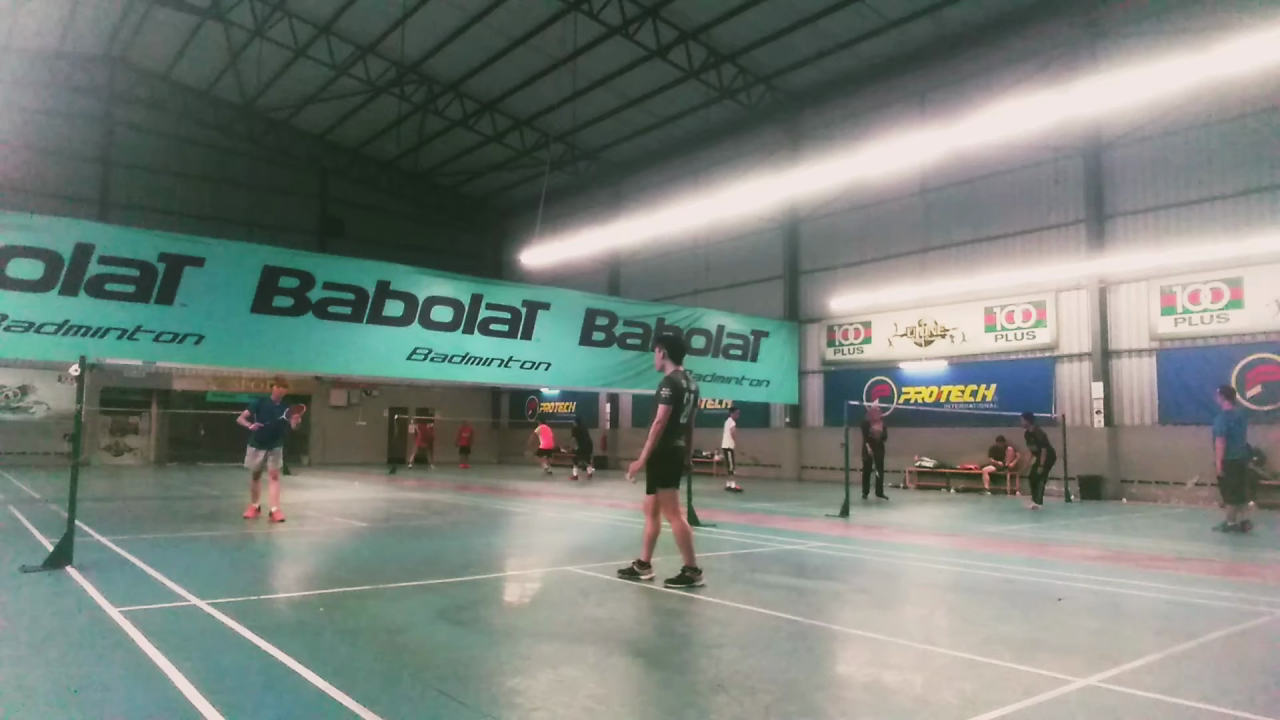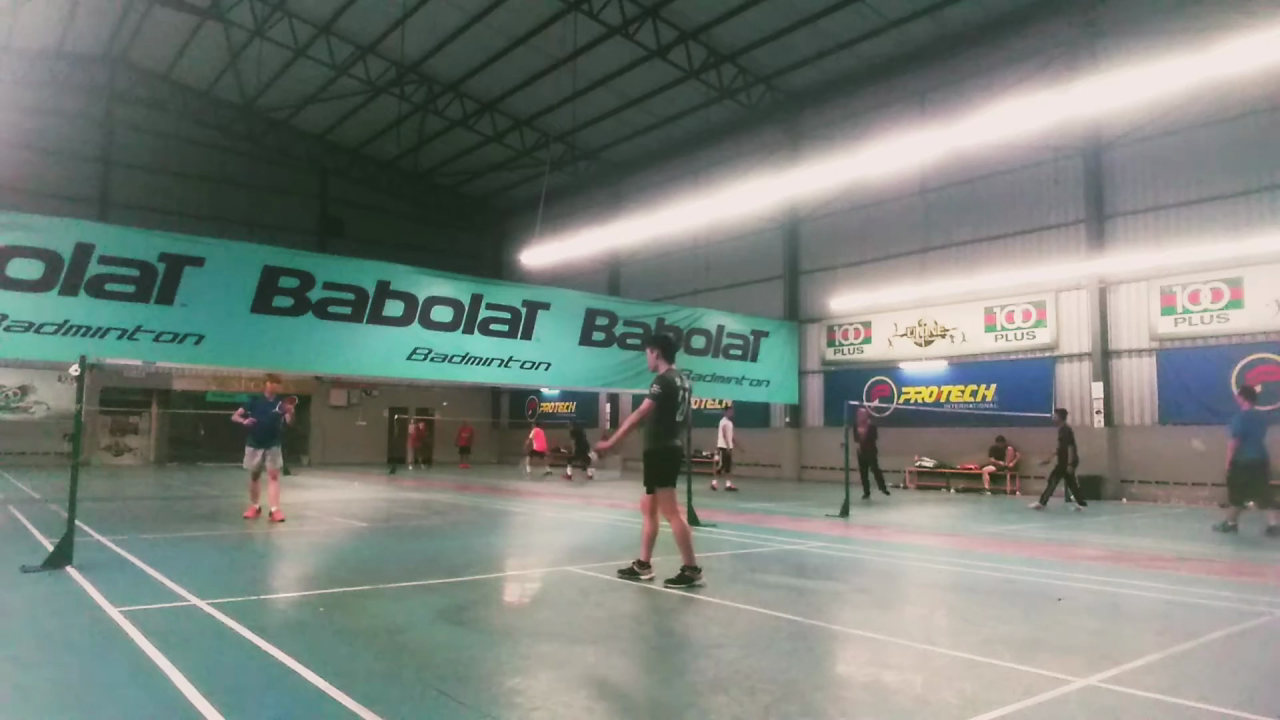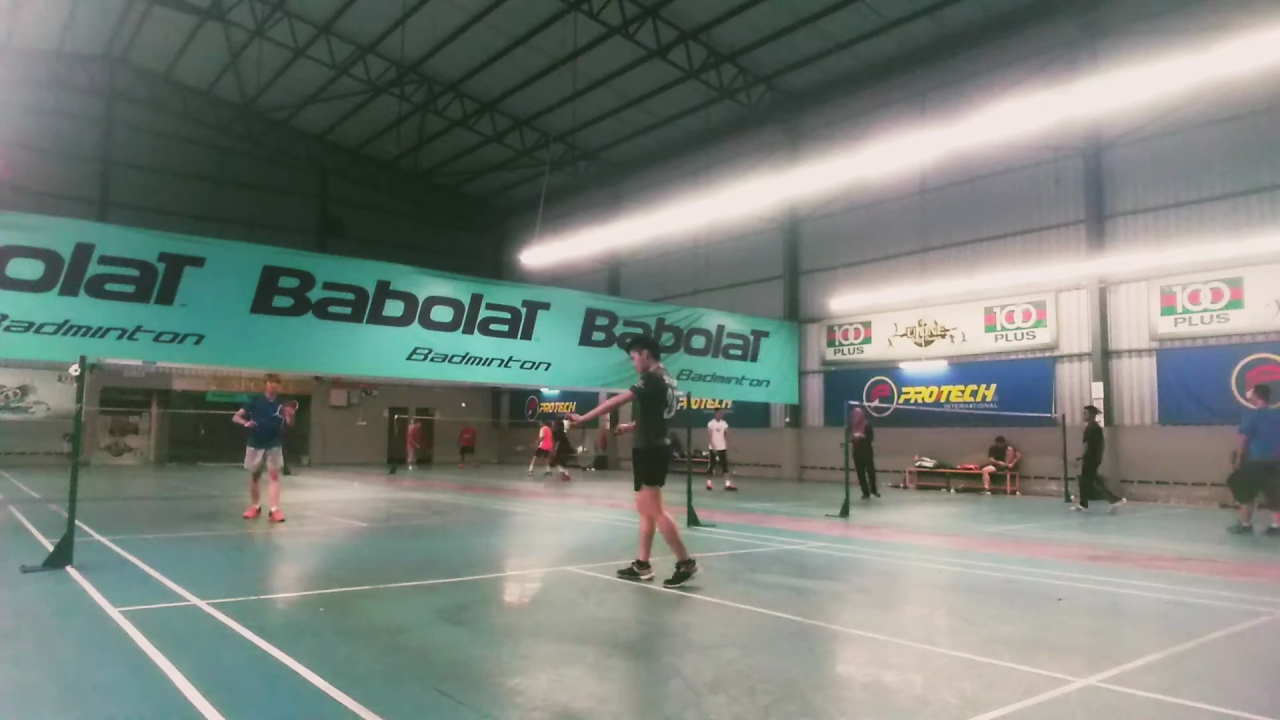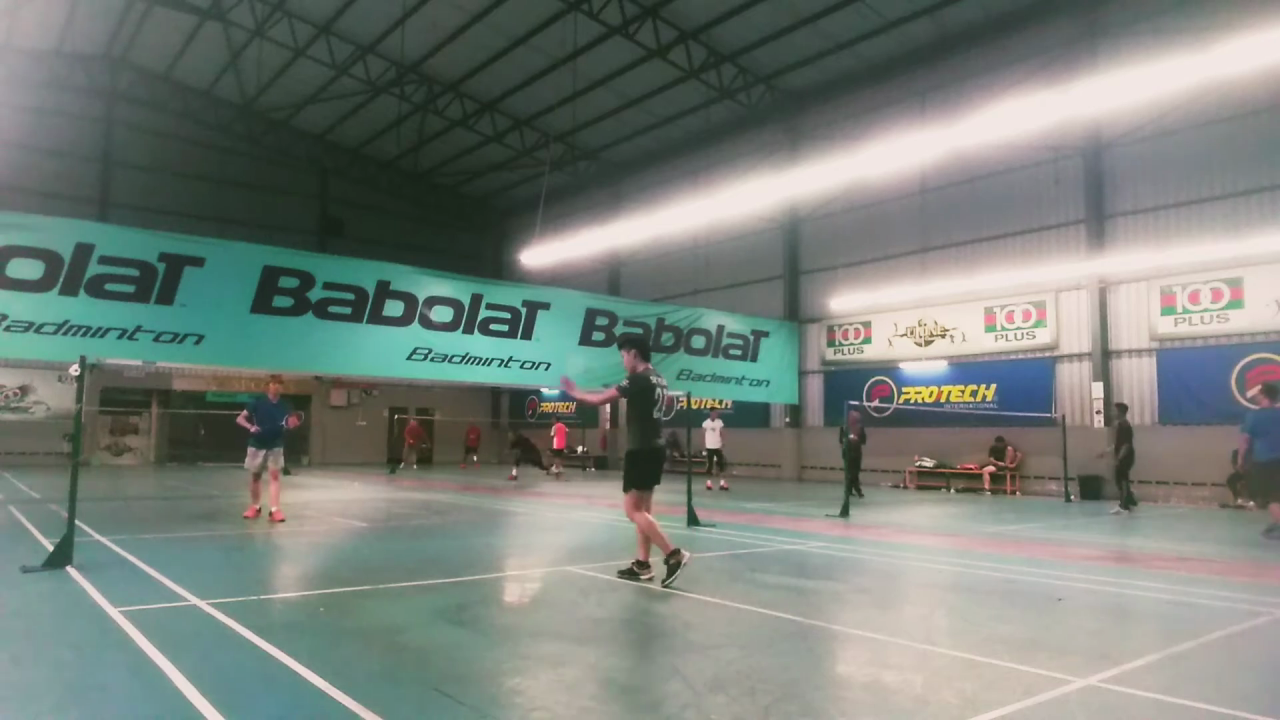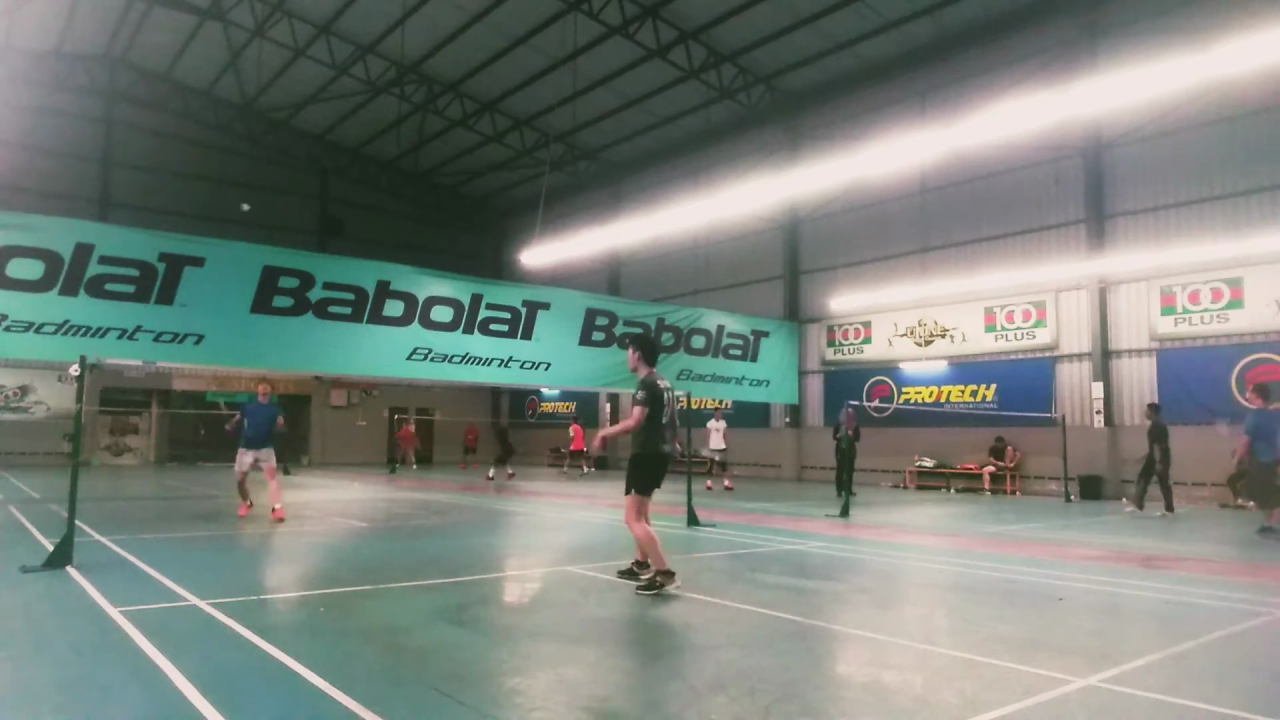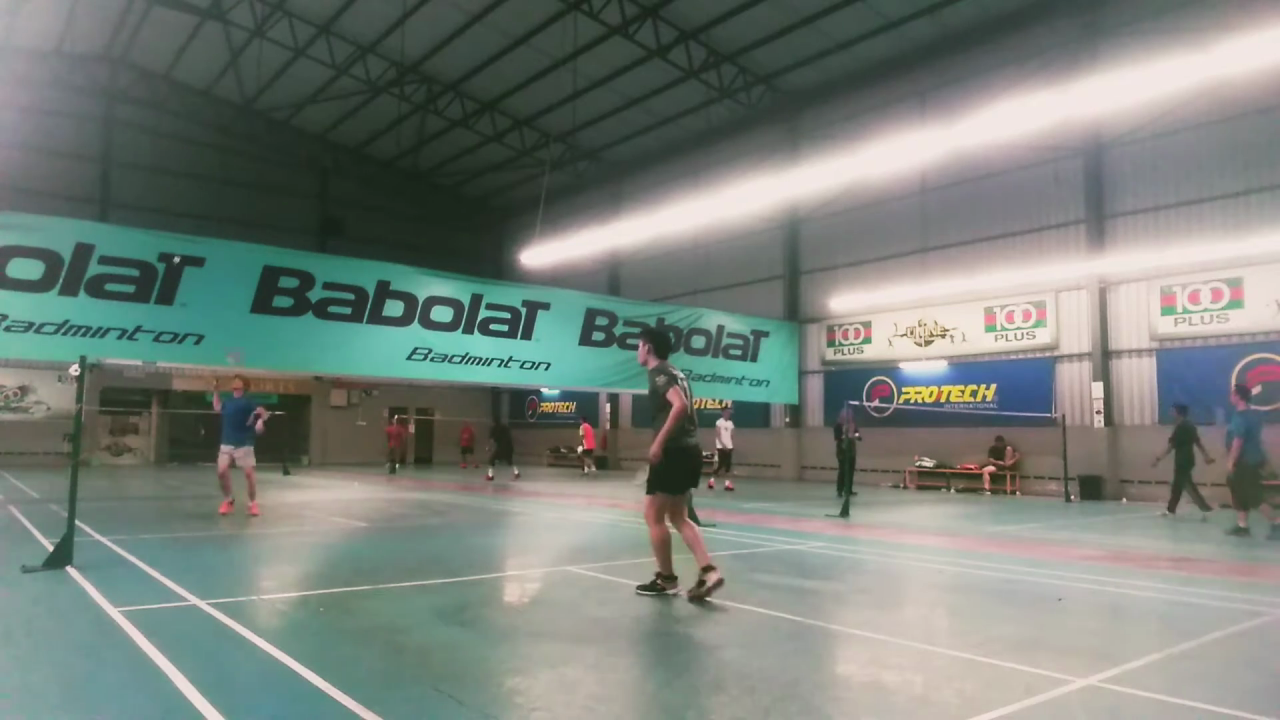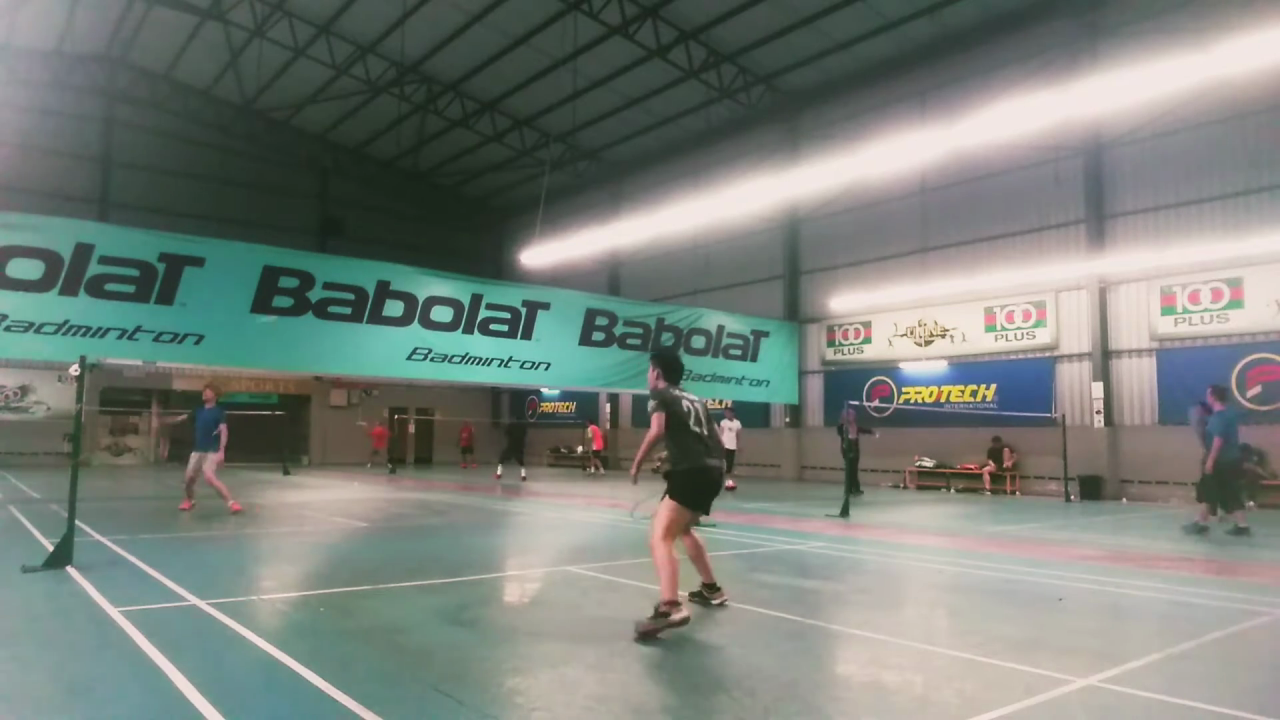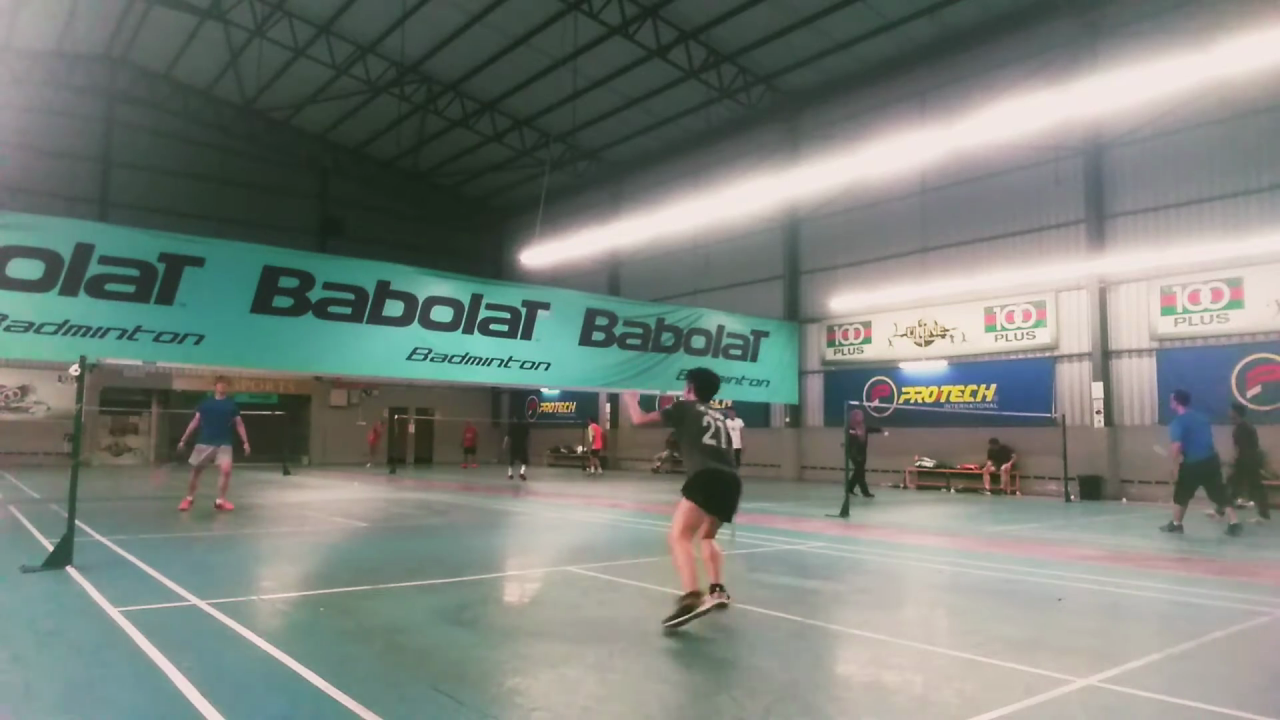
dt=0.3s
person 1, frame 1
left shoulder: (670, 382)
right shoulder: (690, 382)
left elbow: (660, 422)
right elbow: (689, 424)
left wrist: (641, 458)
right wrist: (687, 456)
left hip: (663, 454)
right hip: (675, 453)
left knee: (673, 514)
right knee: (651, 509)
left ankle: (692, 571)
right ankle: (643, 565)
person 1, frame 2
left shoulder: (663, 381)
right shoulder: (683, 381)
left elbow: (639, 415)
left wrist: (612, 441)
left hip: (660, 452)
right hip: (671, 450)
left knee: (671, 512)
right knee: (648, 508)
left ankle: (691, 570)
right ankle: (643, 565)
person 1, frame 3
left shoulder: (652, 379)
right shoulder: (668, 380)
left elbow: (617, 402)
left wrist: (584, 418)
right wrist: (633, 426)
left hip: (649, 450)
right hip: (658, 449)
left knee: (655, 510)
right knee: (645, 509)
left ankle: (686, 563)
right ankle: (642, 565)
person 1, frame 4
left shoulder: (639, 379)
right shoulder: (658, 380)
left elbow: (602, 399)
left wrist: (575, 392)
left hip: (642, 451)
right hip: (654, 449)
left knee: (634, 511)
right knee: (642, 510)
left ankle: (674, 555)
right ankle: (642, 564)
person 1, frame 5
left shoulder: (646, 384)
right shoulder: (664, 383)
left elbow: (635, 422)
right elbow: (673, 422)
left wrist: (603, 433)
left hip: (646, 455)
right hip: (661, 454)
left knee: (634, 519)
right knee: (640, 512)
left ankle: (664, 574)
right ankle: (642, 563)
person 1, frame 6
left shoulder: (658, 372)
right shoulder: (676, 373)
left elbow: (680, 406)
left wrist: (657, 442)
left hip: (673, 451)
right hip: (690, 450)
left knee: (653, 517)
right knee: (678, 516)
left ankle: (666, 579)
right ankle: (708, 571)
person 1, frame 7
left shoulder: (660, 396)
right shoulder: (694, 400)
left elbow: (657, 430)
right elbow: (716, 441)
left wrist: (636, 464)
left hip: (691, 474)
right hip: (713, 472)
left knee: (659, 539)
right knee: (682, 528)
left ankle: (670, 608)
right ankle: (711, 589)
person 1, frame 8
left shoulder: (684, 407)
right shoulder: (719, 417)
left elbow: (639, 420)
left wrist: (630, 400)
left hip: (706, 479)
right hip: (731, 483)
left knee: (679, 537)
right knee: (706, 536)
left ankle: (692, 598)
right ankle: (717, 590)
